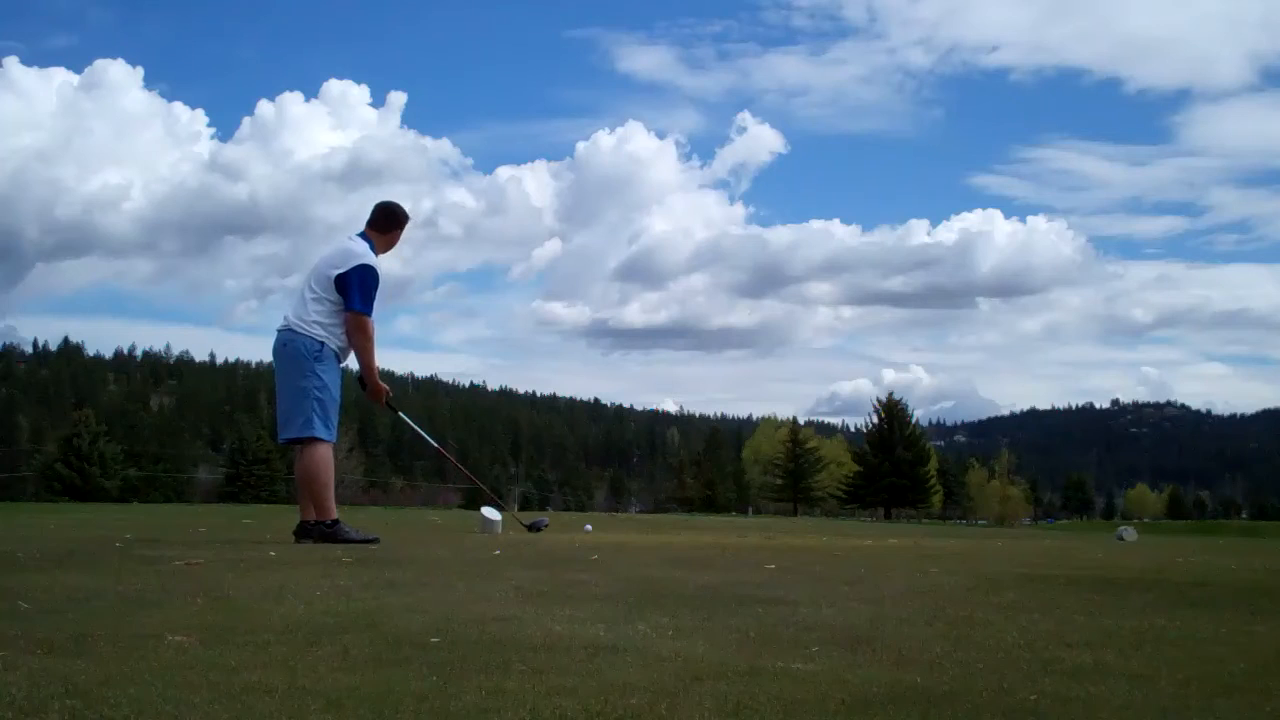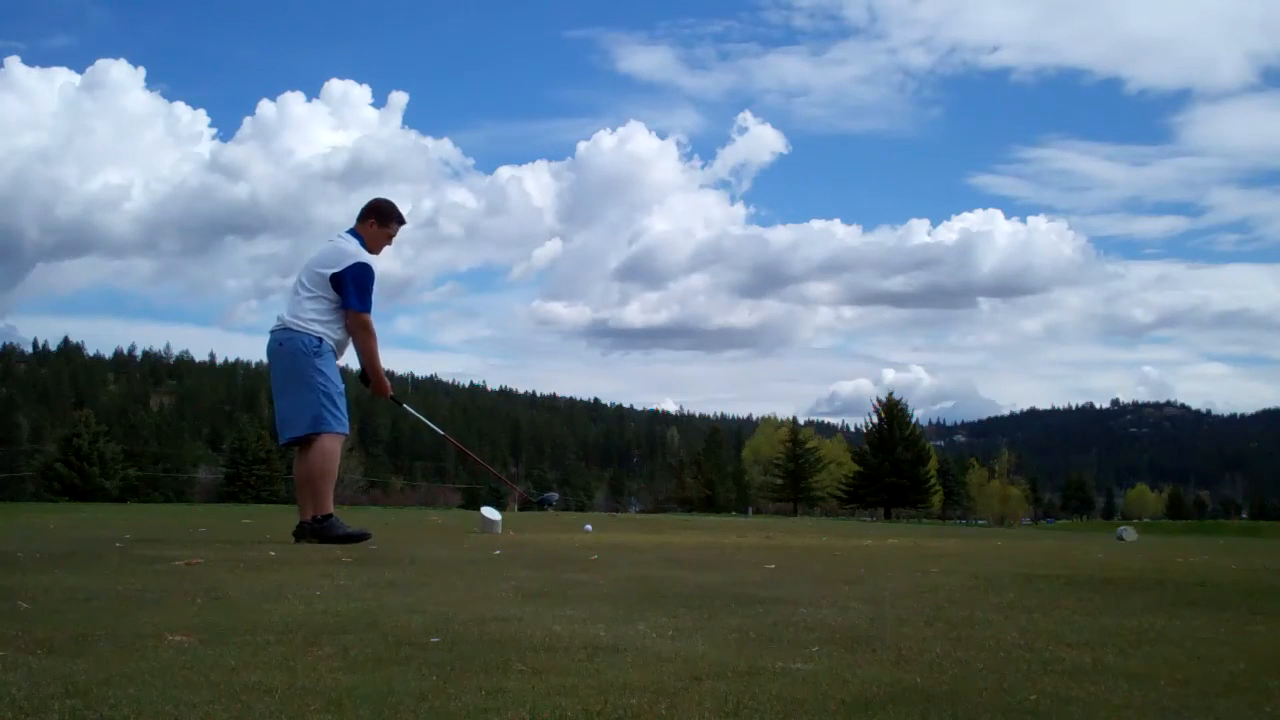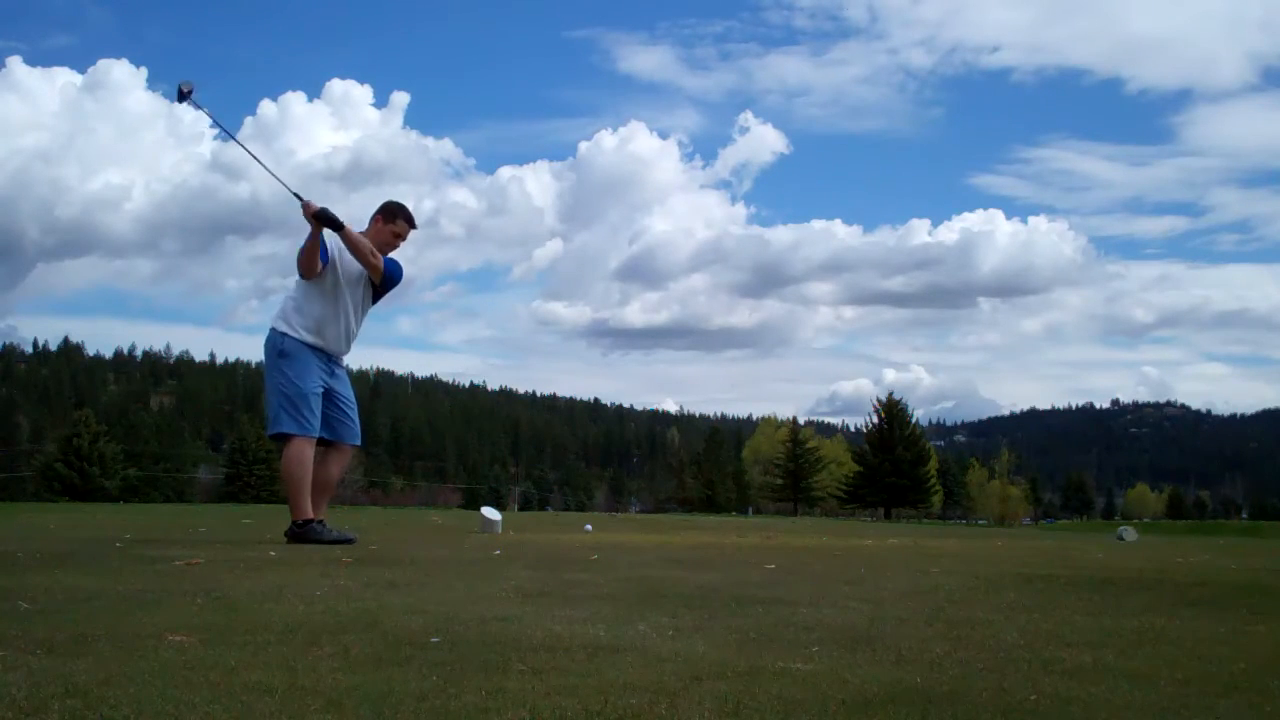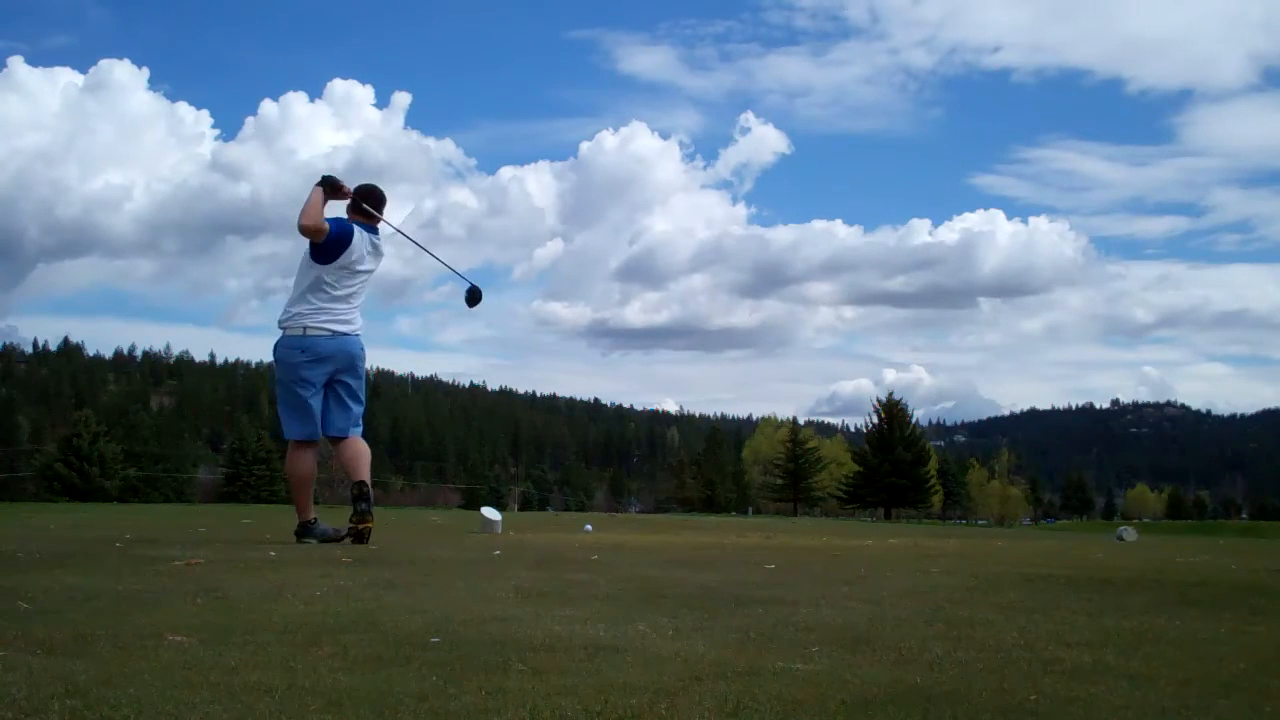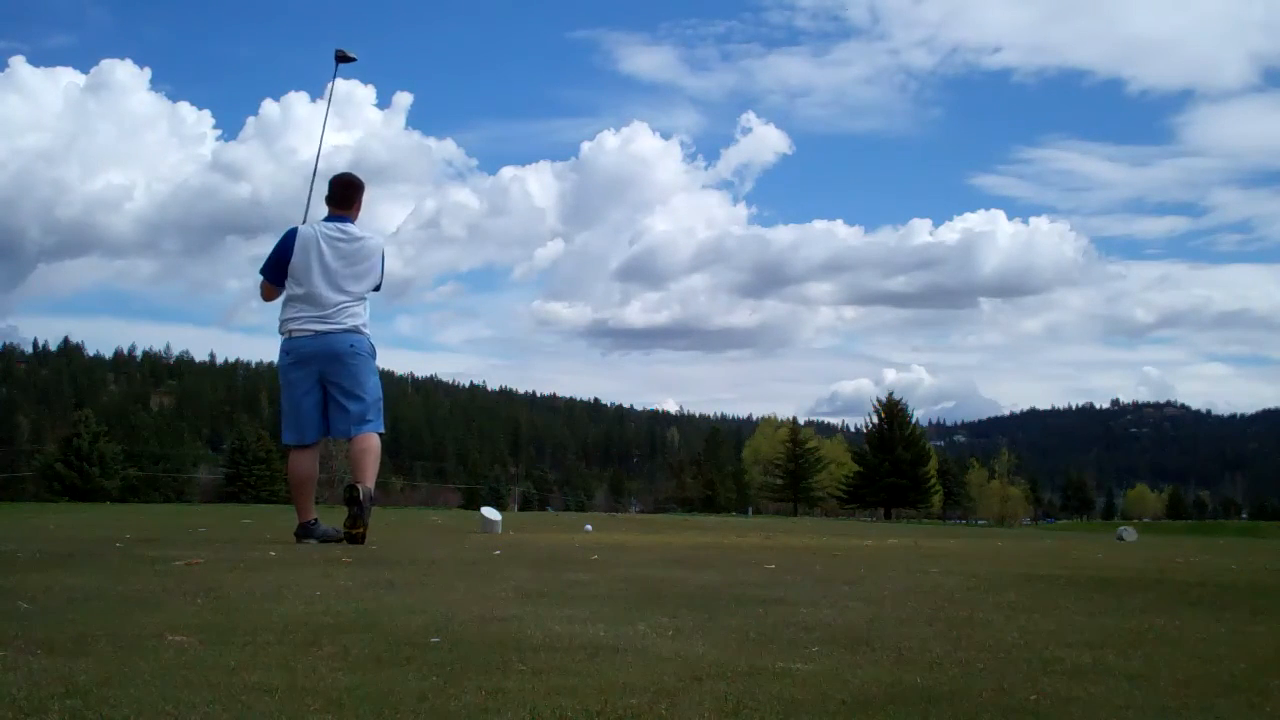
dt=1s
person 1, frame 1
left shoulder: (348, 250)
right shoulder: (364, 264)
left elbow: (356, 322)
right elbow: (358, 328)
left wrist: (369, 374)
right wrist: (372, 379)
left hip: (296, 343)
right hip: (311, 348)
left knee: (308, 438)
right knee: (317, 437)
left ankle: (308, 523)
right ankle: (327, 523)
person 1, frame 2
left shoulder: (336, 247)
right shoulder: (357, 262)
left elbow: (349, 323)
right elbow: (362, 327)
left wrist: (367, 369)
right wrist: (378, 376)
left hip: (287, 343)
right hip: (307, 346)
left knee: (310, 437)
right knee: (330, 430)
left ankle: (308, 522)
right ankle: (322, 517)
person 1, frame 3
left shoulder: (391, 270)
right shoulder: (327, 243)
left elbow: (369, 261)
right elbow: (308, 268)
left wrist: (339, 226)
right wrist: (317, 227)
left hip: (332, 361)
right hip: (294, 348)
left knee: (344, 443)
right knee: (303, 435)
left ankle: (312, 522)
right ankle: (303, 524)
person 1, frame 4
left shoulder: (343, 232)
right shoulder: (374, 247)
left elbow: (310, 225)
right elbow: (308, 223)
left wrist: (322, 189)
right wrist: (326, 194)
left hip: (303, 343)
right hip: (347, 345)
left knee: (303, 437)
right knee: (347, 431)
left ankle: (307, 523)
right ankle: (362, 488)
person 1, frame 5
left shoulder: (297, 238)
right shoulder: (374, 246)
left elbow: (268, 293)
left hip: (299, 345)
right hip: (350, 343)
left knee: (303, 439)
right knee: (364, 427)
left ankle: (307, 524)
right ankle: (363, 490)
